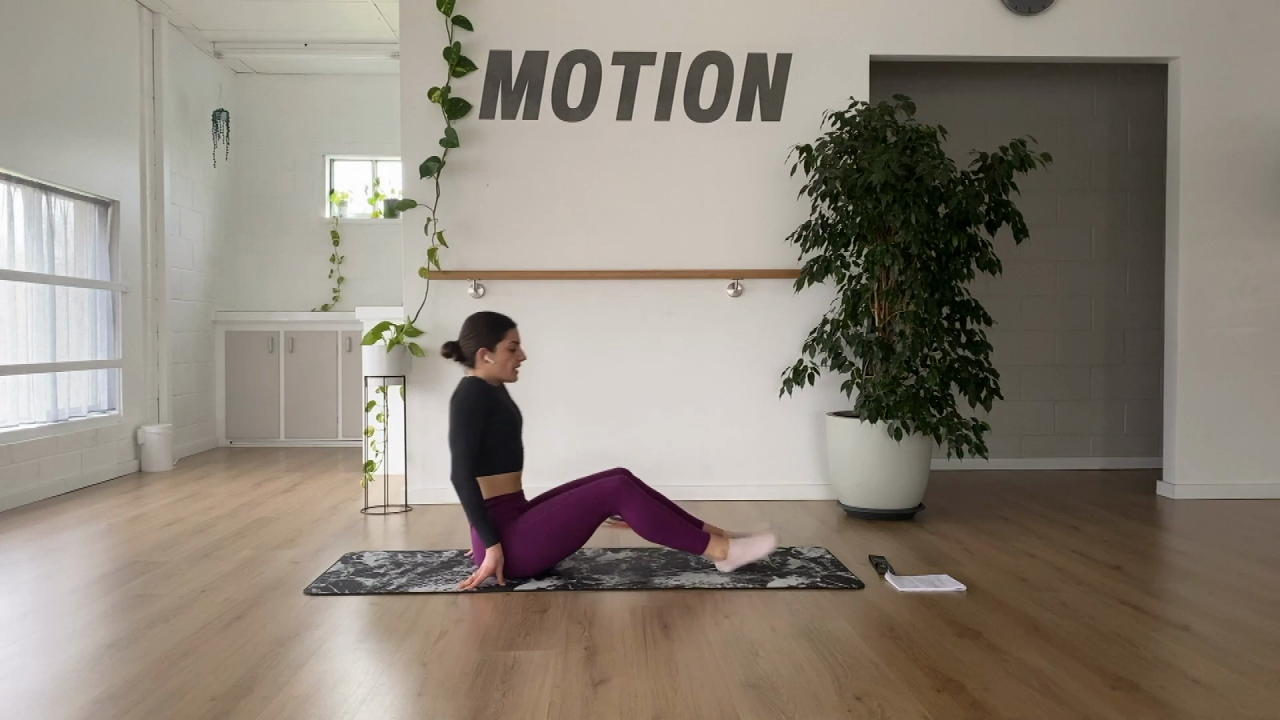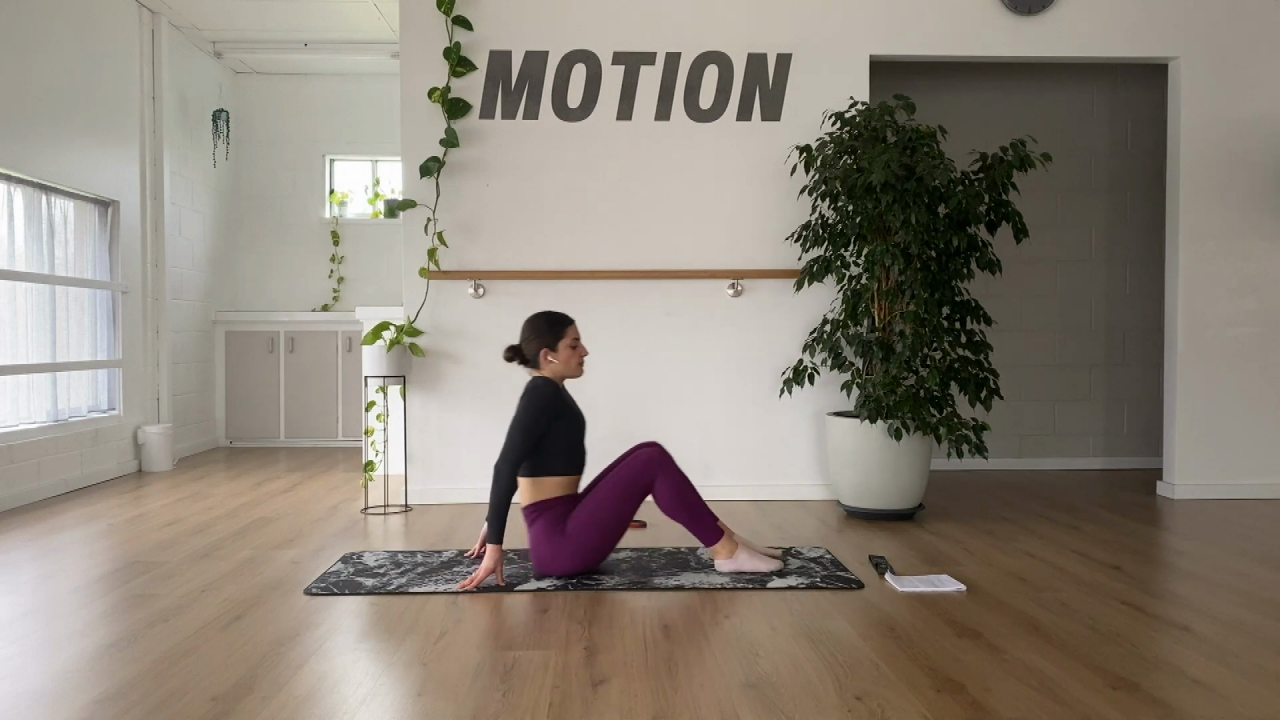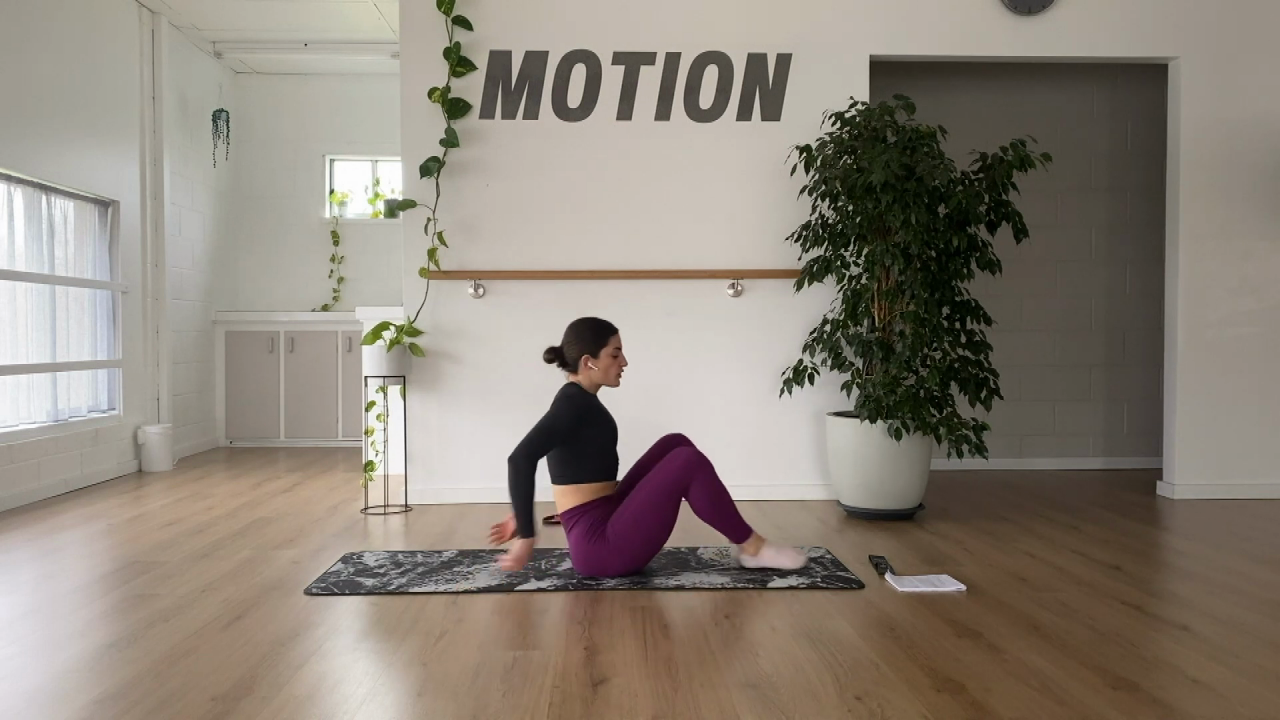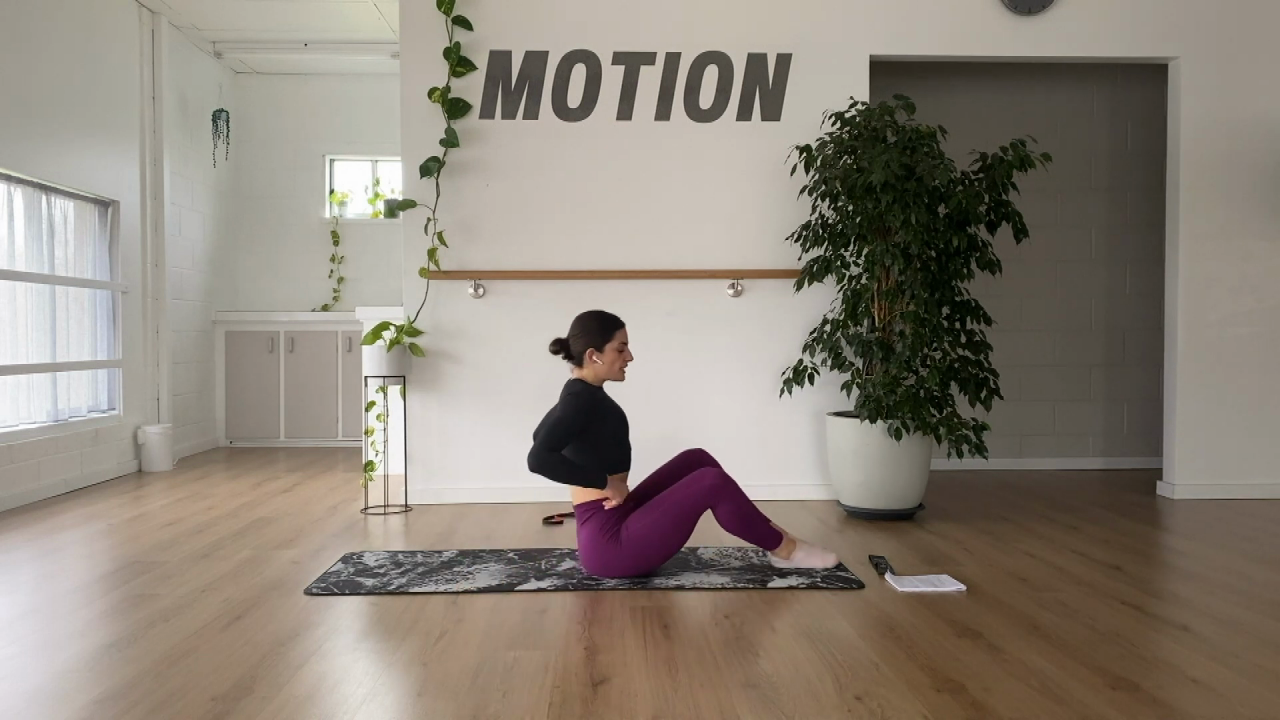
dt=0.4s
person 1, frame 1
left shoulder: (491, 391)
right shoulder: (471, 395)
right elbow: (462, 475)
right wrist: (491, 546)
left hip: (515, 519)
right hip: (507, 538)
left knee: (618, 478)
right knee: (614, 491)
left ankle: (713, 537)
right ankle: (720, 550)
person 1, frame 2
left shoulder: (549, 391)
right shoulder: (543, 395)
left elbow: (511, 464)
right elbow: (506, 465)
left wrist: (492, 525)
right wrist: (495, 544)
left hip: (562, 526)
right hip: (560, 543)
left knee: (648, 454)
right knee: (654, 461)
left ankle: (724, 537)
right ankle: (725, 550)
person 1, frame 3
left shoulder: (578, 399)
right shoulder: (574, 403)
left elbow: (526, 456)
right elbow: (521, 458)
left wrist: (519, 516)
right wrist: (525, 535)
left hip: (605, 530)
right hip: (601, 547)
left knee: (675, 443)
right knee: (688, 462)
left ankle: (746, 541)
right ankle: (752, 546)
person 1, frame 4
left shoulder: (582, 393)
right shoulder: (581, 398)
left elbow: (542, 435)
right elbow: (539, 458)
right wrist: (604, 481)
left hip: (618, 523)
right hip: (609, 545)
left knee: (696, 460)
right knee: (712, 482)
left ankle: (772, 534)
right ankle: (784, 549)
